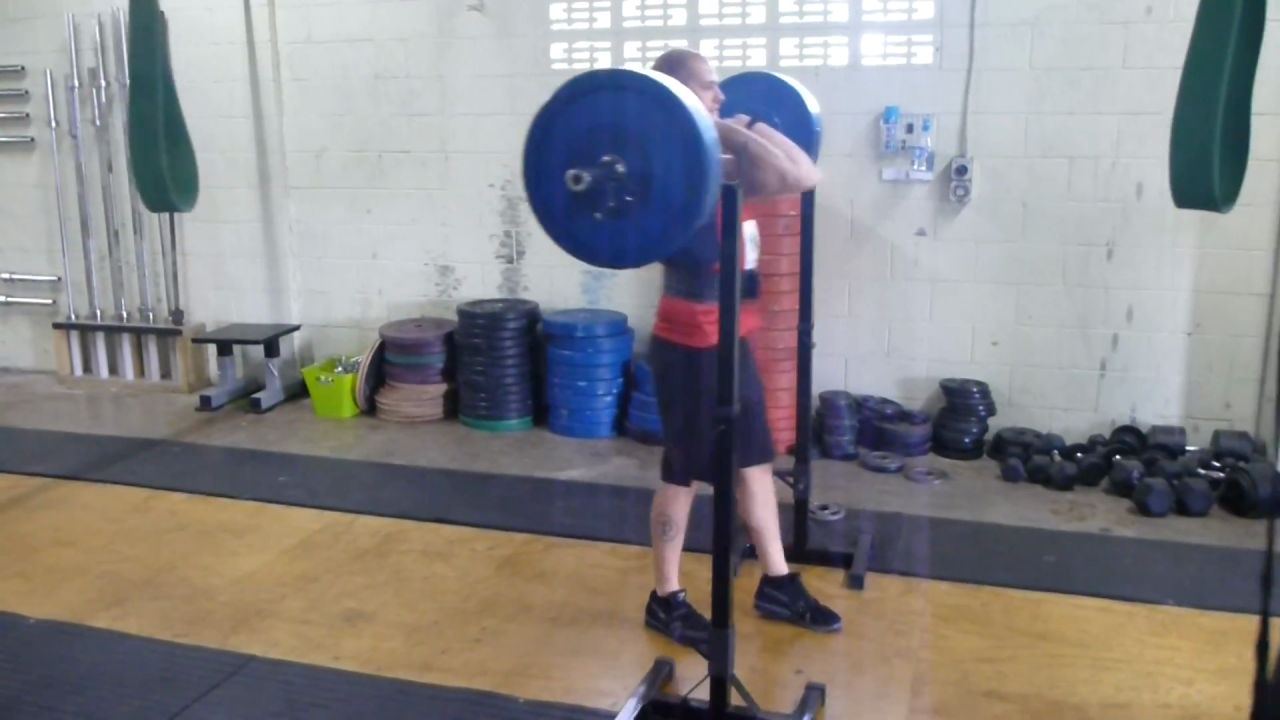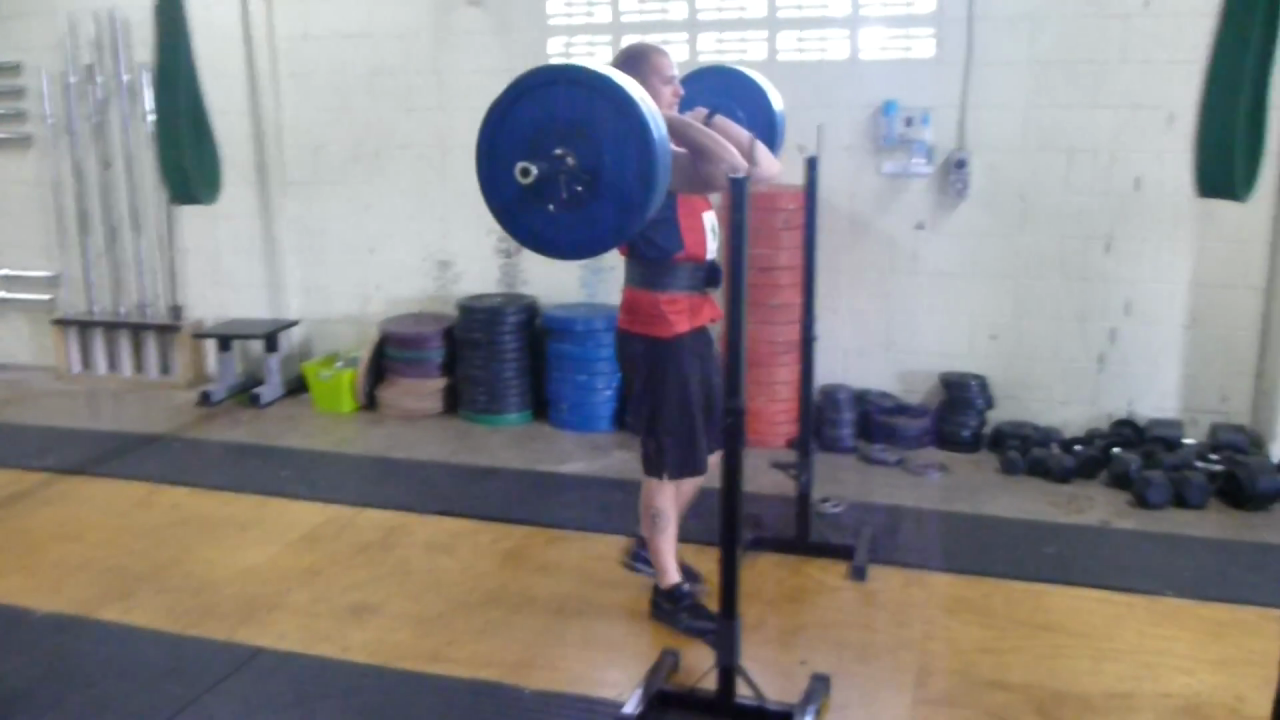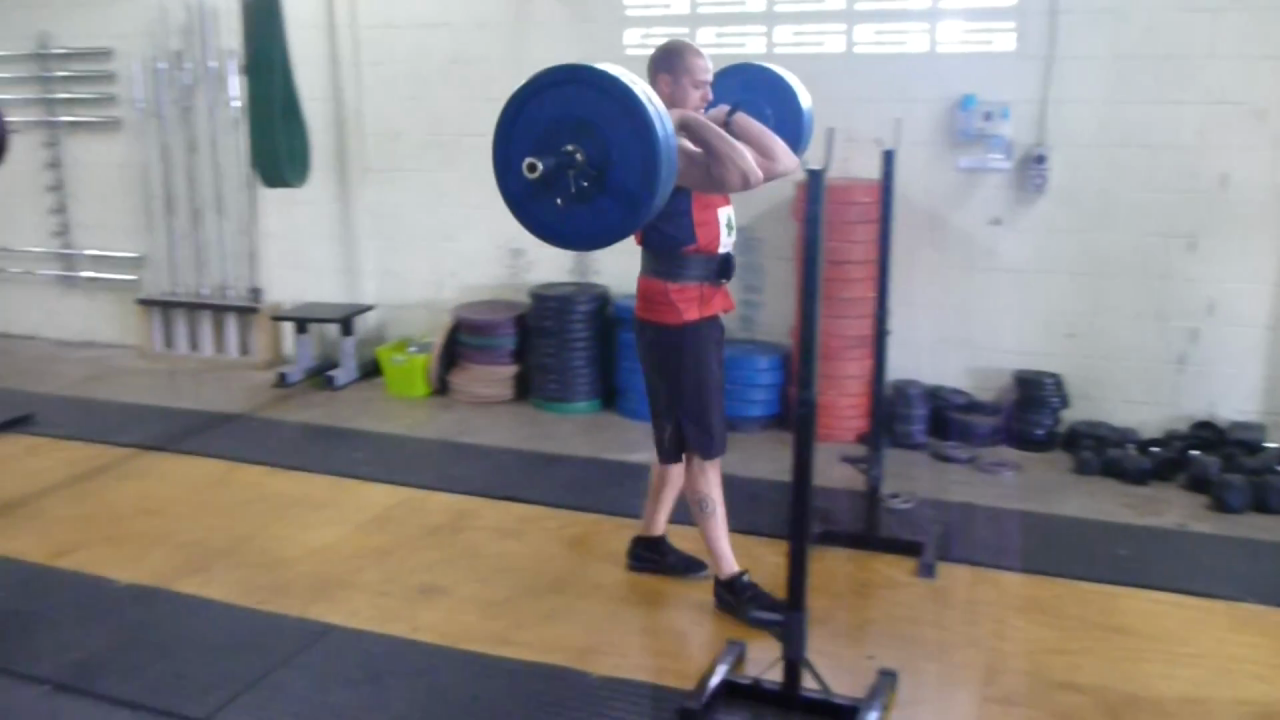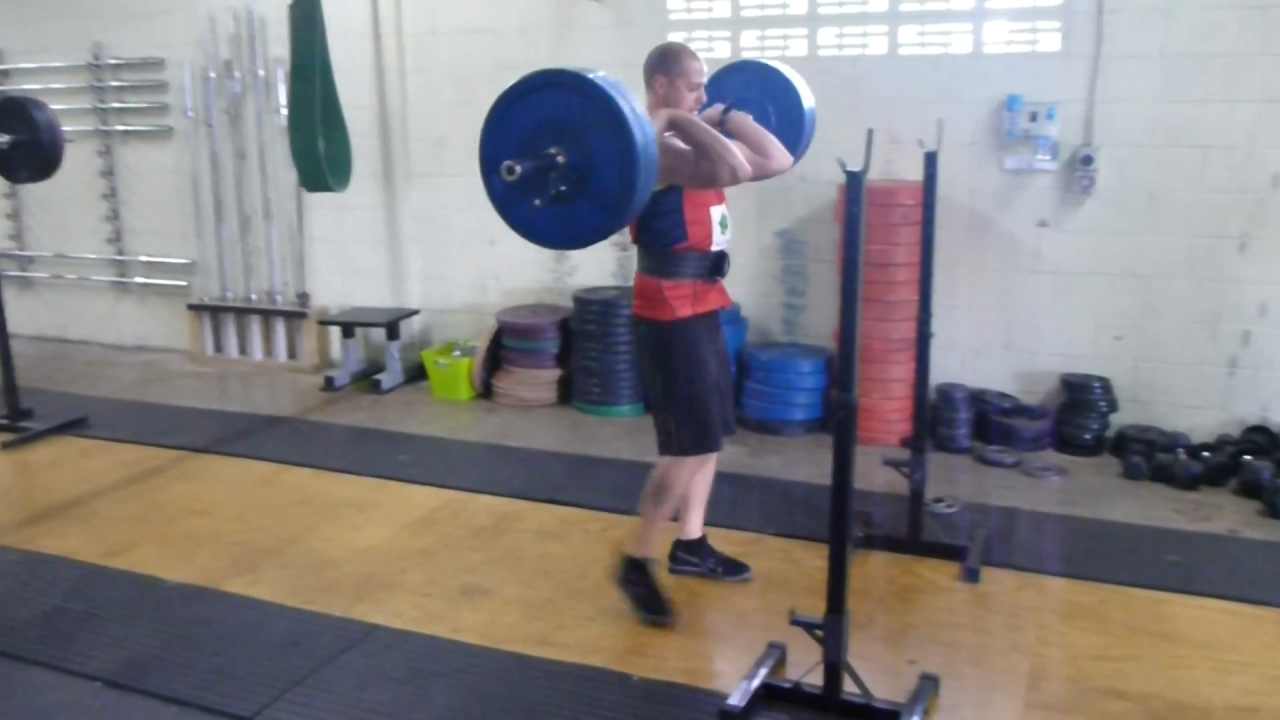
dt=0.3s
person 1, frame 1
left shoulder: (721, 159)
left elbow: (803, 174)
right elbow: (787, 178)
left wrist: (746, 127)
right wrist: (726, 131)
left hip: (728, 336)
right hip: (693, 341)
left knee: (753, 462)
right knee: (684, 472)
left ankle: (778, 583)
right ankle: (666, 599)
person 1, frame 2
left shoulder: (679, 151)
left elbow: (758, 166)
right elbow: (733, 170)
left wrist: (707, 120)
right wrist: (677, 122)
left hip: (687, 322)
right hip: (657, 329)
left knee: (693, 449)
right knee: (670, 461)
left ankle: (650, 544)
right ankle: (670, 593)
person 1, frame 3
left shoulder: (700, 142)
left elbow: (785, 163)
right elbow: (744, 175)
left wrist: (731, 115)
right wrist: (694, 121)
left hip: (700, 310)
right hip: (672, 315)
left knee: (682, 441)
right knee: (700, 449)
left ankle: (649, 541)
right ankle: (731, 580)
person 1, frame 4
left shoulder: (697, 146)
right shoulder: (654, 150)
left elbow: (779, 161)
right elbow: (735, 169)
left wrist: (731, 116)
right wrist: (682, 119)
left hip: (704, 307)
right hip: (667, 316)
left knee: (712, 438)
right knee: (689, 448)
left ankle: (691, 545)
right ankle: (636, 562)
